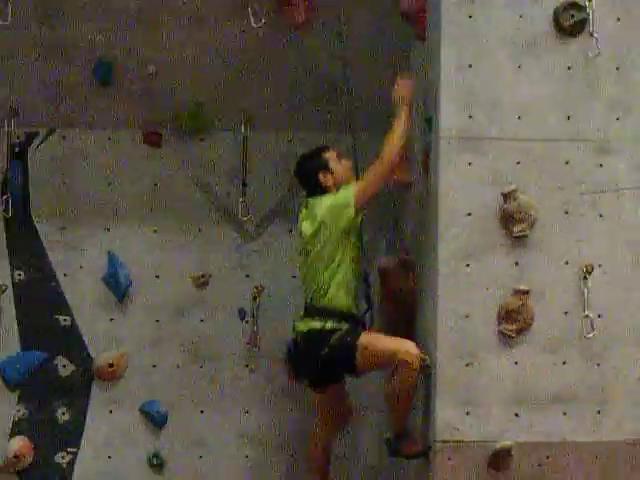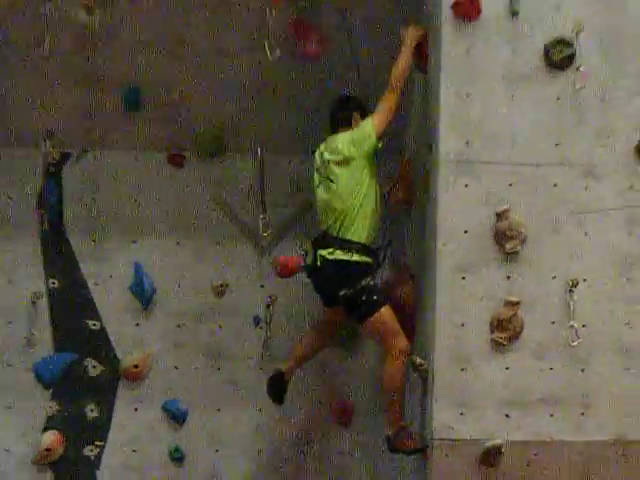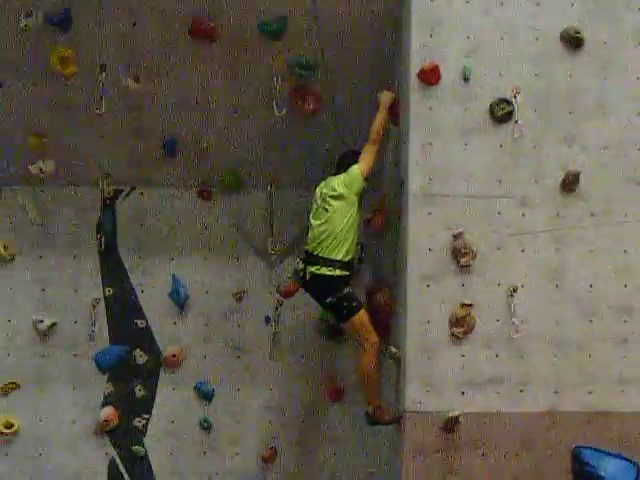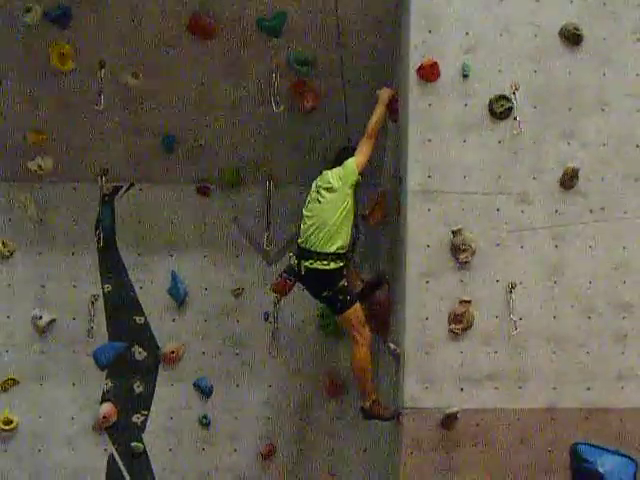
dt=0.4s
person 1, frame 1
left shoulder: (318, 211)
right shoulder: (332, 208)
left elbow: (357, 205)
right elbow: (388, 162)
left wrist: (382, 194)
left hip: (317, 336)
right hip: (328, 335)
left knee: (335, 418)
right knee: (409, 355)
right ankle: (400, 438)
person 1, frame 2
left shoulder: (326, 150)
right shoulder: (356, 142)
right elbow: (392, 93)
right wrist: (410, 44)
left hip: (325, 260)
right hip: (348, 266)
left knee: (332, 322)
right knee: (398, 346)
left ankle: (284, 371)
right ankle: (399, 433)
person 1, frame 3
left shoulder: (322, 188)
right shoulder: (349, 183)
left hip: (309, 270)
right hip: (331, 278)
right knee: (370, 342)
left ankle: (331, 319)
right ankle: (375, 410)
person 1, frame 4
left shoulder: (320, 182)
right shoulder: (344, 176)
left hip: (303, 265)
right hip: (324, 272)
right knee: (362, 336)
left ankle: (358, 288)
right ankle: (371, 404)
